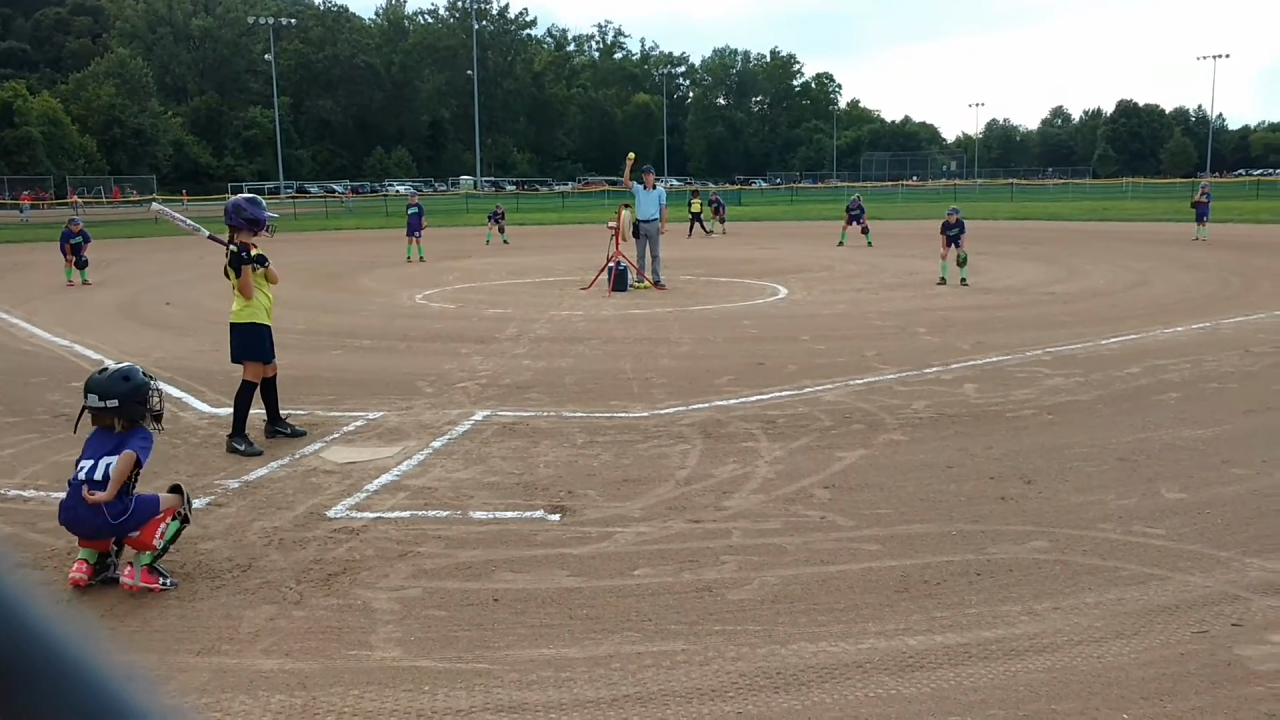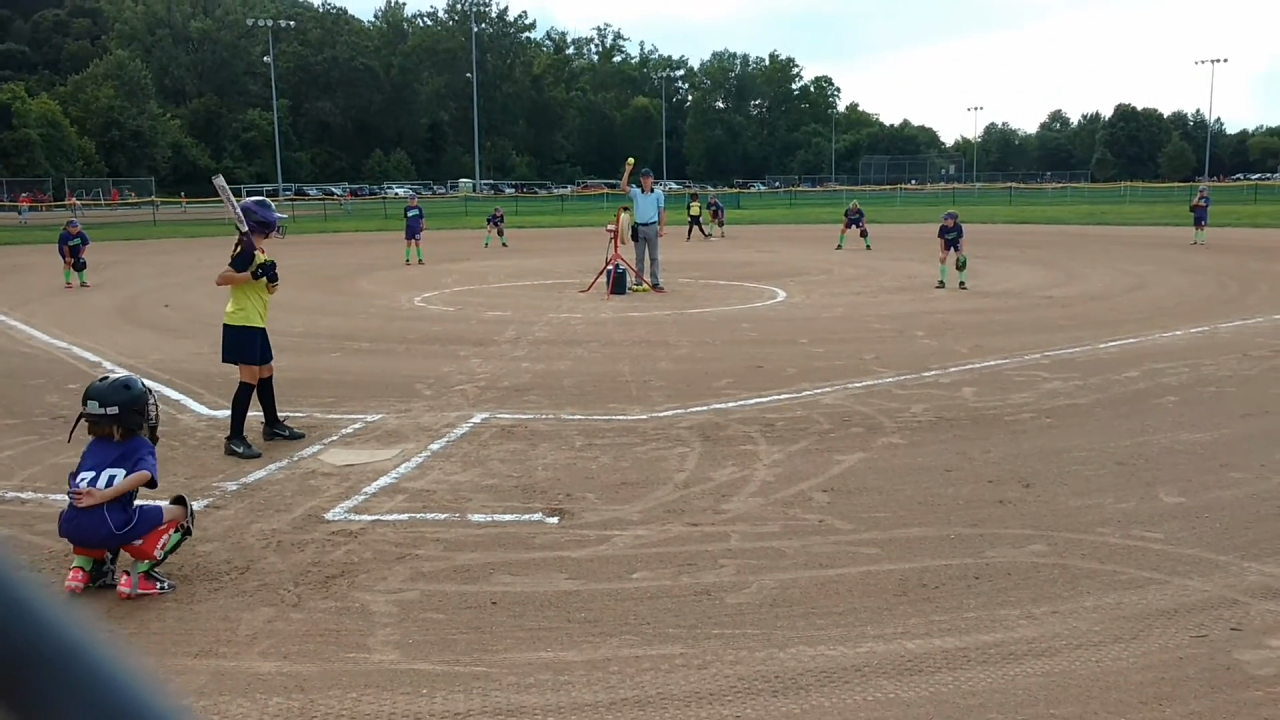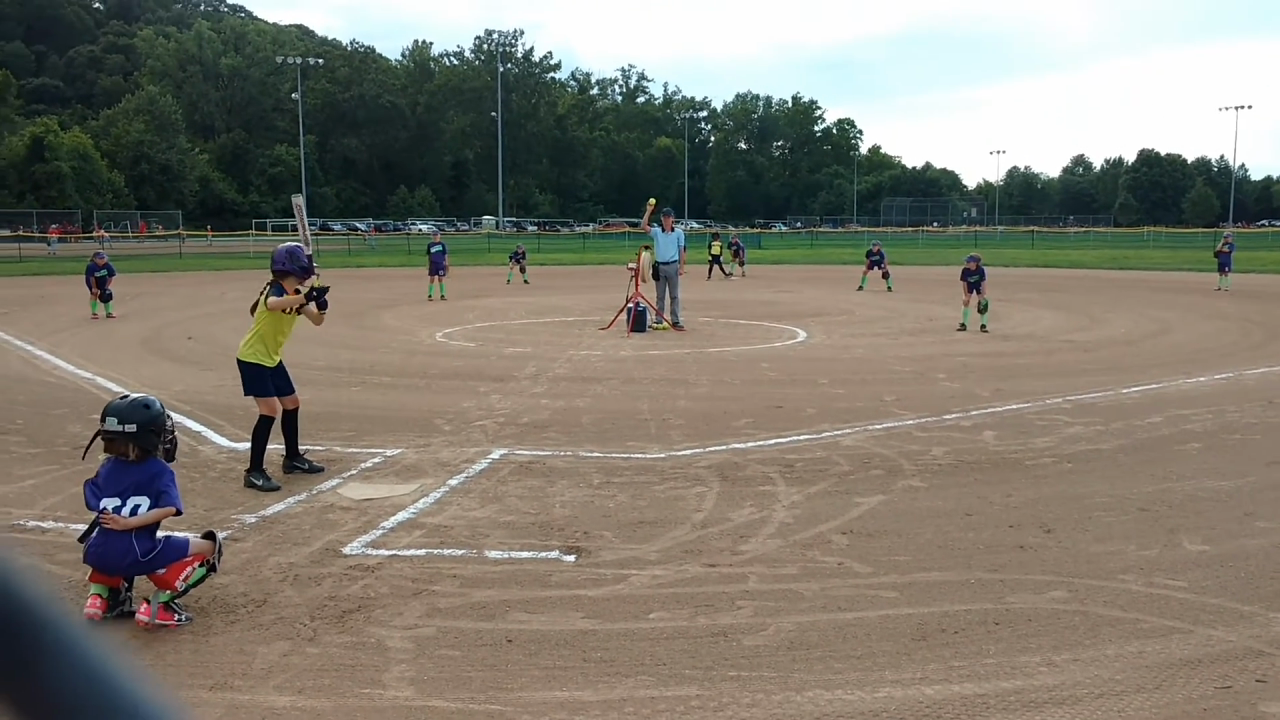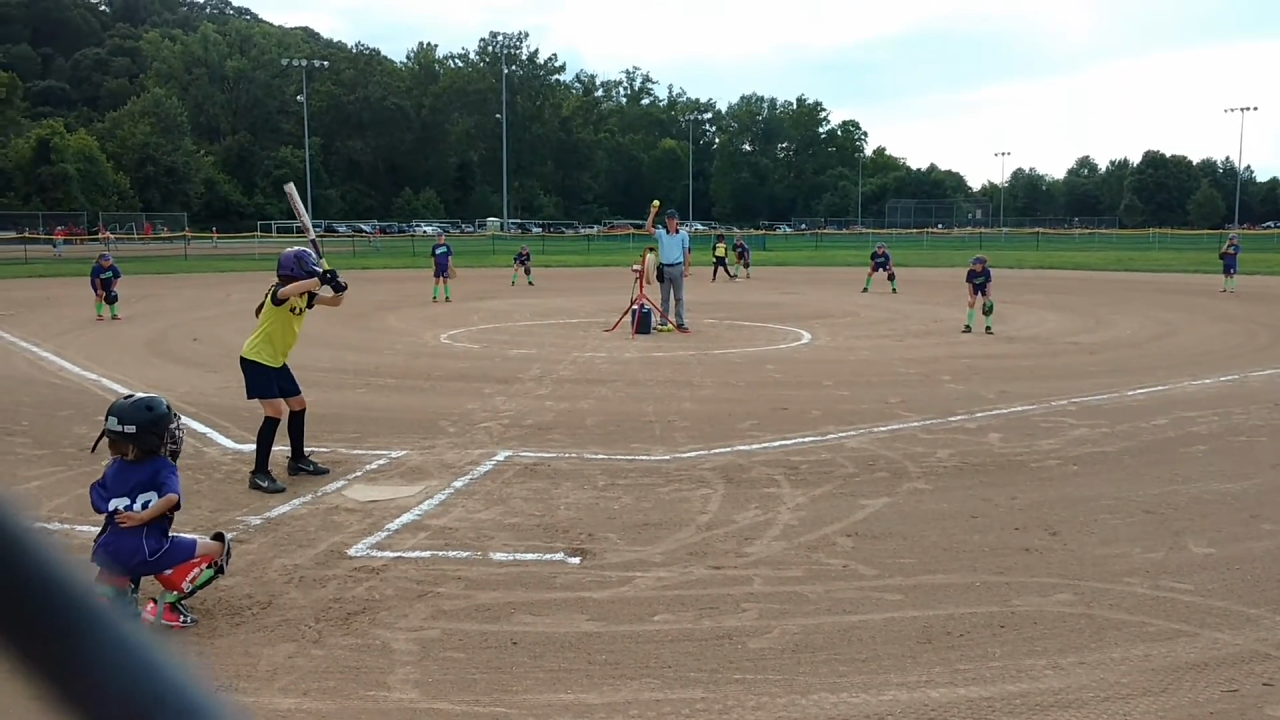
dt=0.4s
person 1, frame 1
left shoulder: (251, 249)
right shoulder: (237, 253)
left elbow: (274, 279)
right elbow: (246, 292)
left wrist: (263, 262)
right wrist: (247, 264)
left hip: (261, 320)
right hip: (248, 321)
left knee: (269, 370)
right knee: (253, 376)
left ankle: (274, 422)
right ankle: (236, 437)
person 1, frame 2
left shoulder: (259, 252)
right shoulder: (248, 250)
left elbow: (271, 289)
right elbow: (221, 279)
left wrist: (272, 277)
right wrist: (253, 275)
left hip: (256, 322)
right hip: (242, 323)
left knee: (266, 373)
right knee: (250, 378)
left ankle: (273, 425)
right ankle: (235, 439)
person 1, frame 3
left shoulder: (296, 293)
right shoulder: (275, 290)
left elbow: (318, 320)
right elbow: (273, 305)
left wrist: (321, 304)
right wrist: (306, 298)
left hip: (272, 358)
right hip: (253, 359)
left knee: (291, 404)
right knee: (270, 410)
left ankle: (293, 458)
right ankle: (254, 472)
person 1, frame 4
left shoulder: (303, 295)
right shoulder: (279, 291)
left elbow: (335, 301)
right elbow: (287, 291)
left wrist: (338, 287)
right wrist: (319, 281)
left hip: (275, 360)
right hip: (256, 359)
left knee: (298, 405)
right knee: (275, 412)
left ankle: (298, 460)
right ankle: (259, 473)
person 2, frame 1
left shoulder: (96, 434)
right shoulder: (141, 435)
left elbow: (83, 477)
right elbow: (127, 458)
right wrist: (110, 494)
left hip: (72, 516)
right hip: (108, 516)
right knee: (178, 501)
left ankle: (88, 562)
right ankle: (142, 567)
person 2, frame 2
left shoulder: (93, 445)
right shoulder: (142, 446)
left elbow: (76, 485)
right elbow: (144, 476)
right wrist: (104, 496)
left hip: (72, 528)
right hip: (110, 529)
right knee: (181, 511)
left ankle: (83, 569)
right ankle: (139, 574)
person 2, frame 3
left shoulder: (107, 466)
right shoulder: (160, 471)
left elbow: (94, 503)
right elbow: (169, 509)
right wrist: (129, 523)
left hip: (98, 554)
right hip: (136, 557)
right knee: (209, 546)
left ankle: (101, 596)
right ankle: (159, 604)
person 2, frame 4
left shoulder: (112, 467)
right shoulder: (163, 466)
left elbow: (100, 506)
right elbow: (171, 498)
right wrist: (141, 517)
left hip: (108, 553)
right hip: (146, 556)
right knee: (217, 548)
left ankle: (109, 595)
right ankle: (167, 602)
